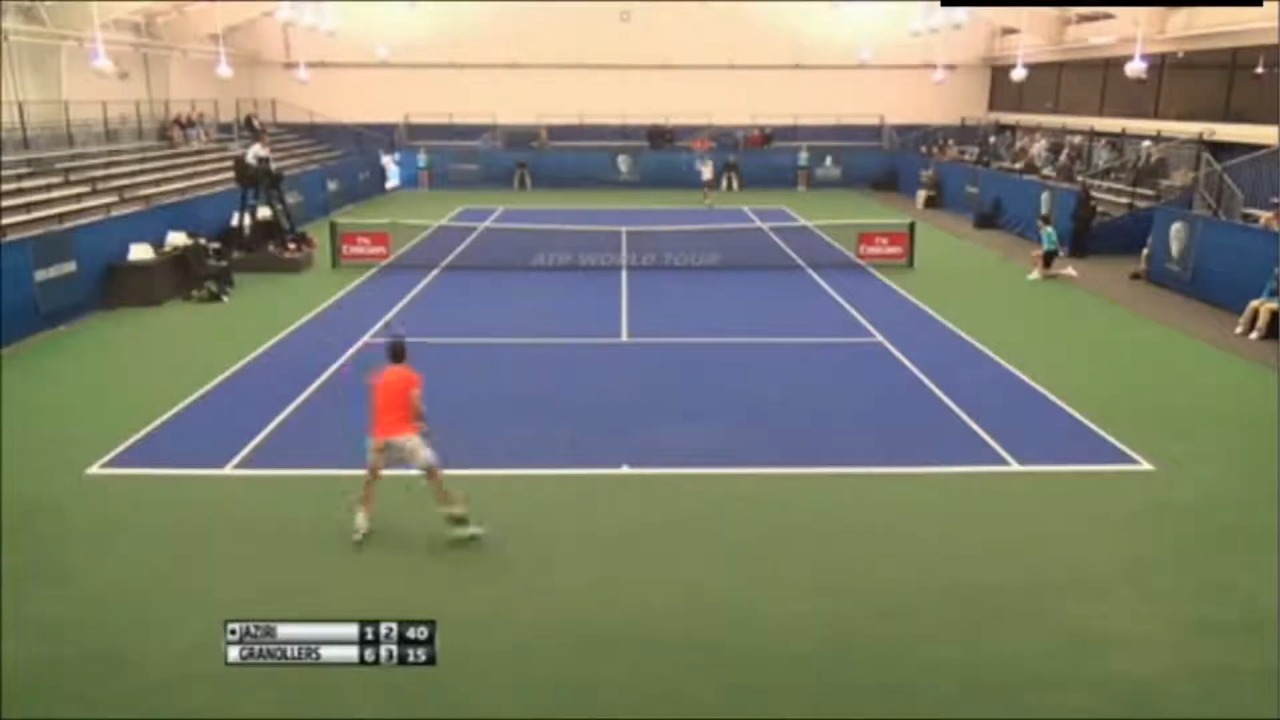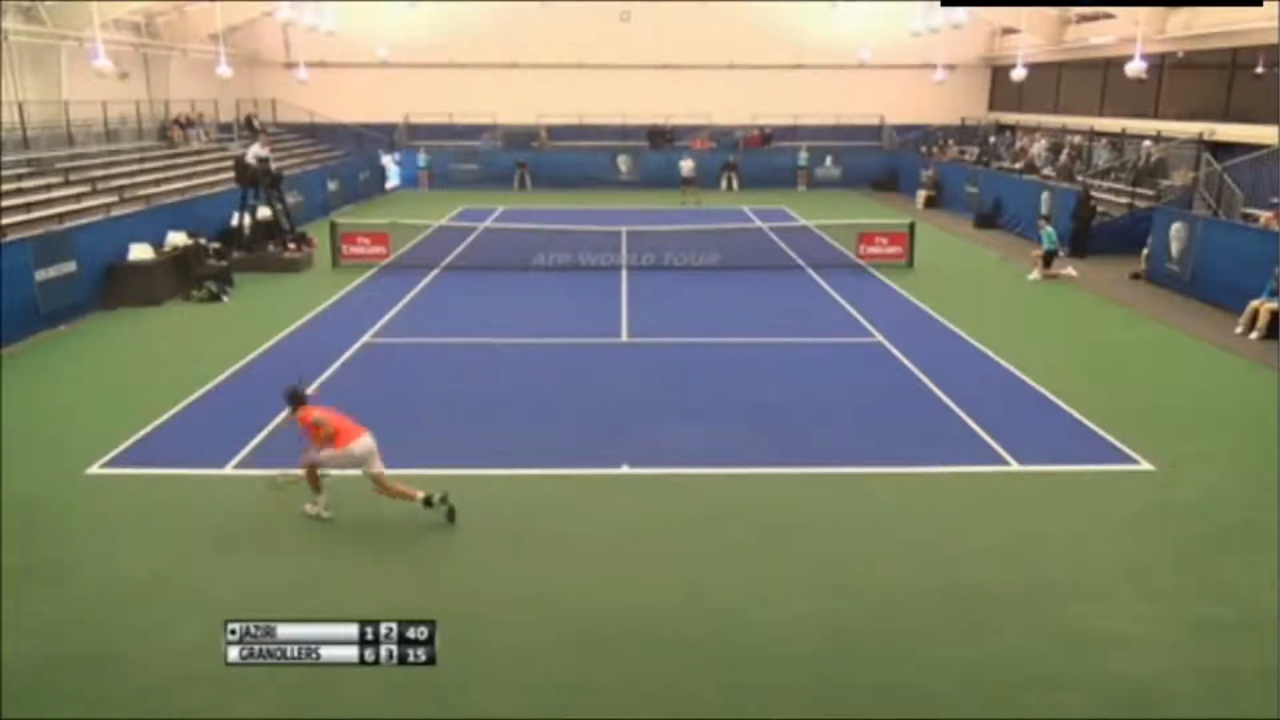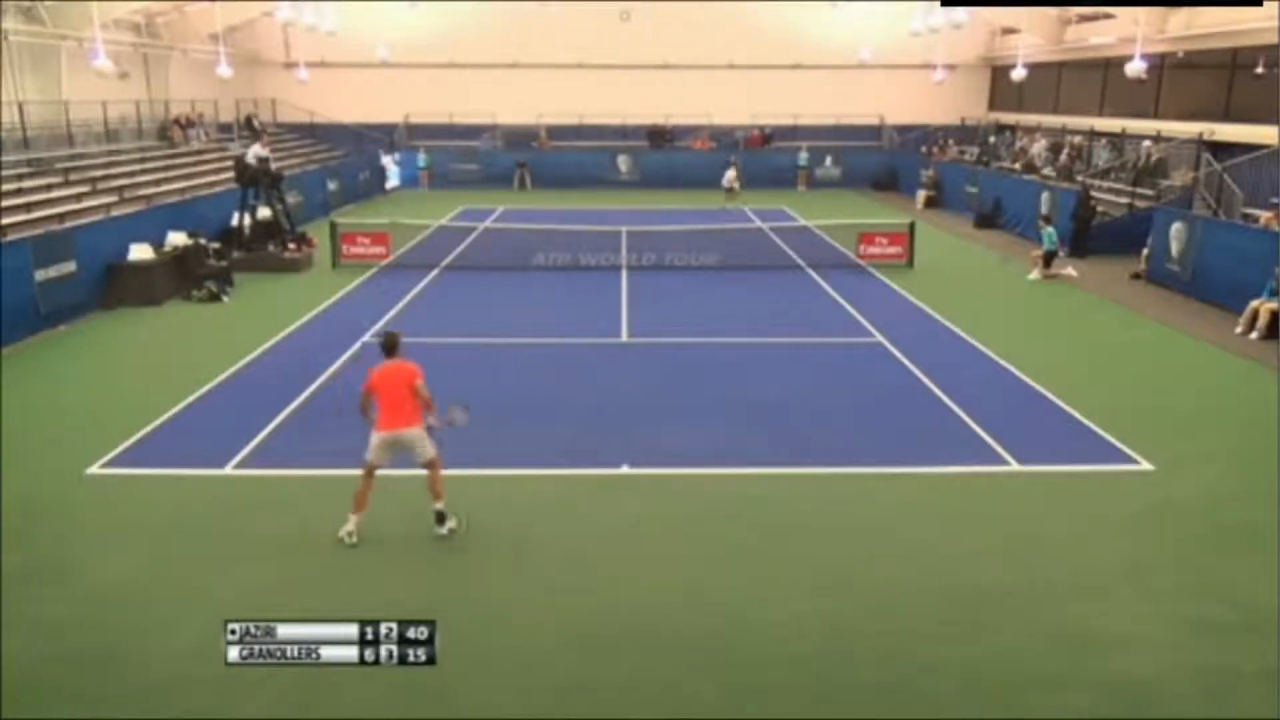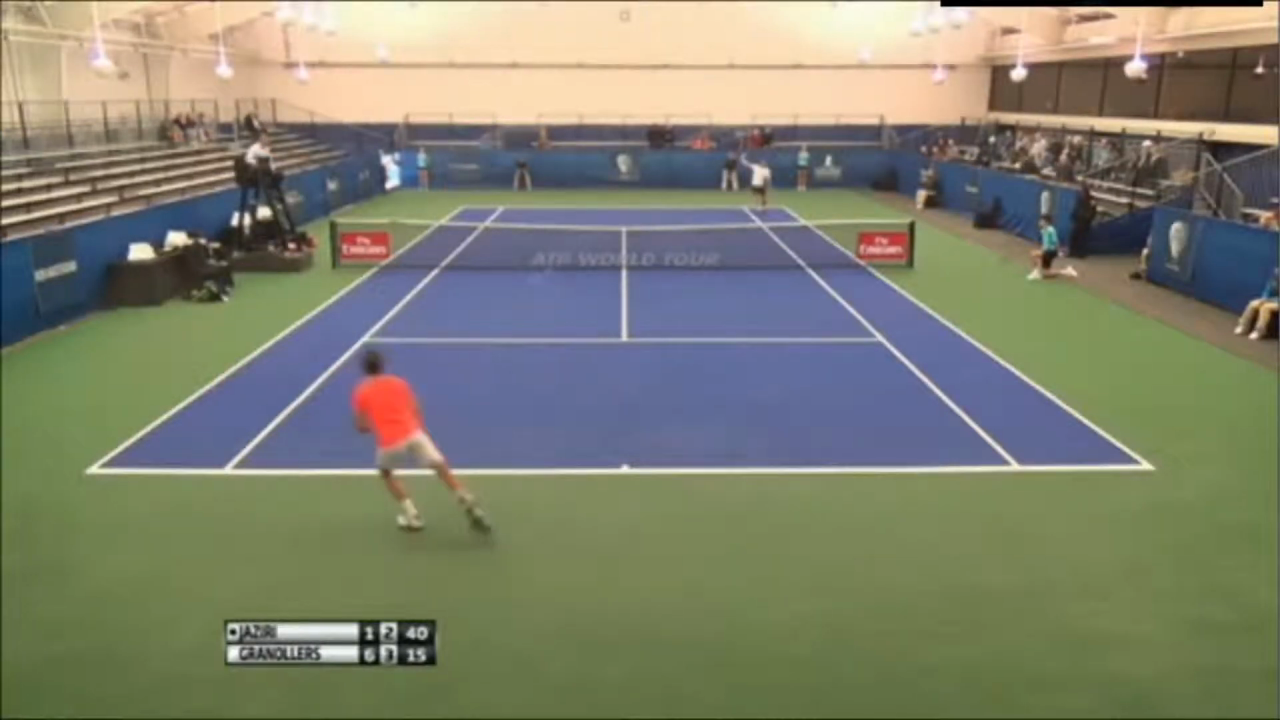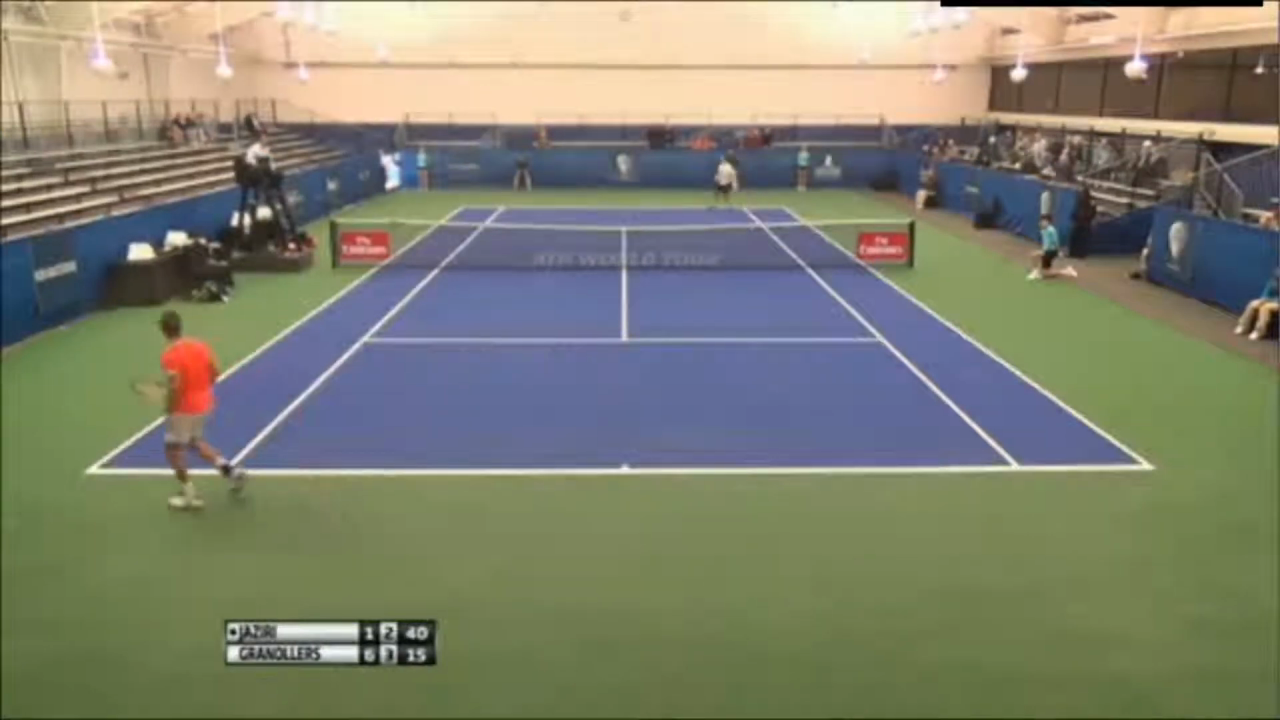
dt=1s
person 1, frame 1
left shoulder: (377, 379)
right shoulder: (410, 377)
right elbow: (416, 408)
right wrist: (421, 424)
left hip: (379, 437)
right hip: (403, 435)
left knee: (372, 476)
right knee: (433, 476)
left ankle: (361, 526)
right ankle: (459, 523)
person 1, frame 2
left shoulder: (302, 415)
right shoulder: (317, 411)
left elbow: (330, 427)
left wrist: (315, 450)
left hip: (350, 447)
right hip: (366, 440)
left knee: (310, 465)
right knee: (384, 487)
left ankle: (319, 506)
right ankle: (434, 499)
person 1, frame 3
left shoulder: (373, 374)
right shoulder: (411, 369)
left elbow: (364, 408)
right elbow: (425, 398)
left wrist: (374, 421)
right wrist: (431, 418)
left hip: (384, 432)
right hip: (412, 429)
left knee: (367, 476)
right knee: (435, 466)
left ankle: (351, 528)
right ankle: (442, 520)
person 1, frame 4
left shoulder: (360, 392)
right shoulder: (399, 383)
left elbow: (361, 426)
right elbow: (415, 410)
left hip: (388, 443)
right hip: (413, 434)
left knee: (385, 472)
right knee: (444, 472)
left ankle: (411, 516)
right ankle: (470, 509)
person 1, frame 5
left shoulder: (169, 356)
right shoulder: (199, 346)
left elbow: (175, 389)
right elbow: (214, 373)
left wrist: (168, 412)
left hip: (186, 409)
right hip: (204, 404)
left knee: (172, 450)
right knee: (194, 442)
left ankle: (190, 496)
right ankle: (231, 470)
